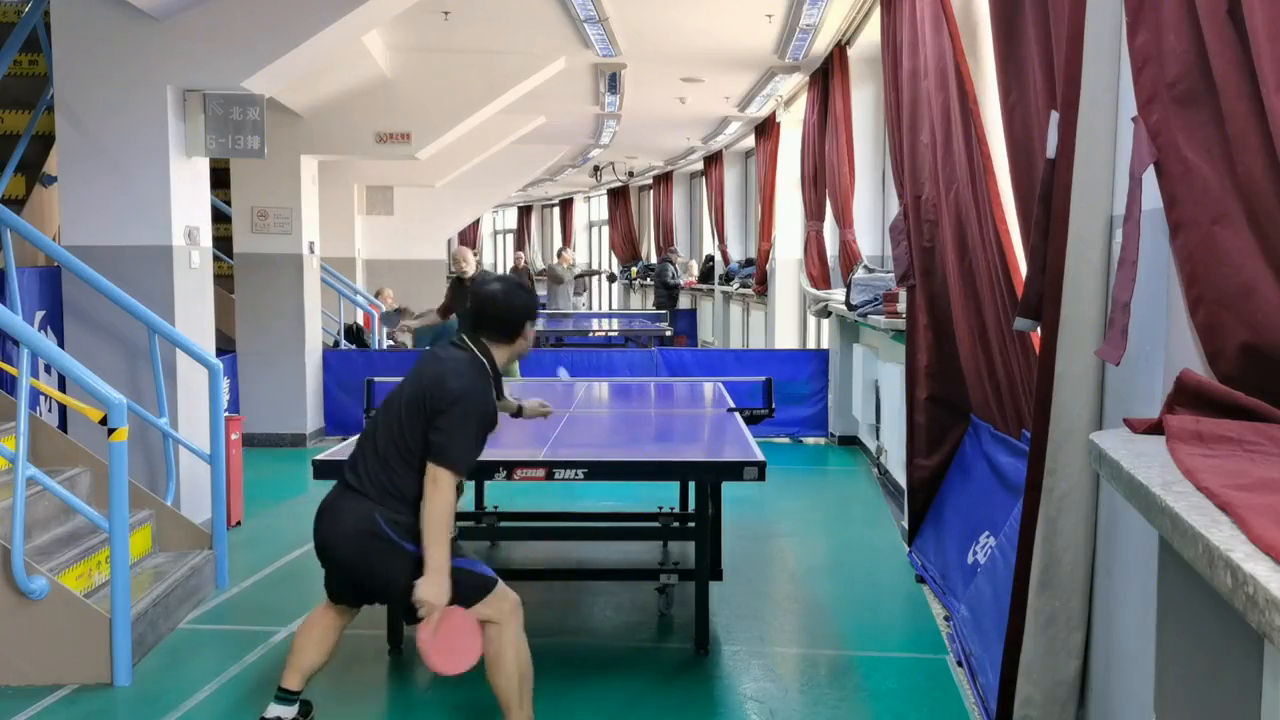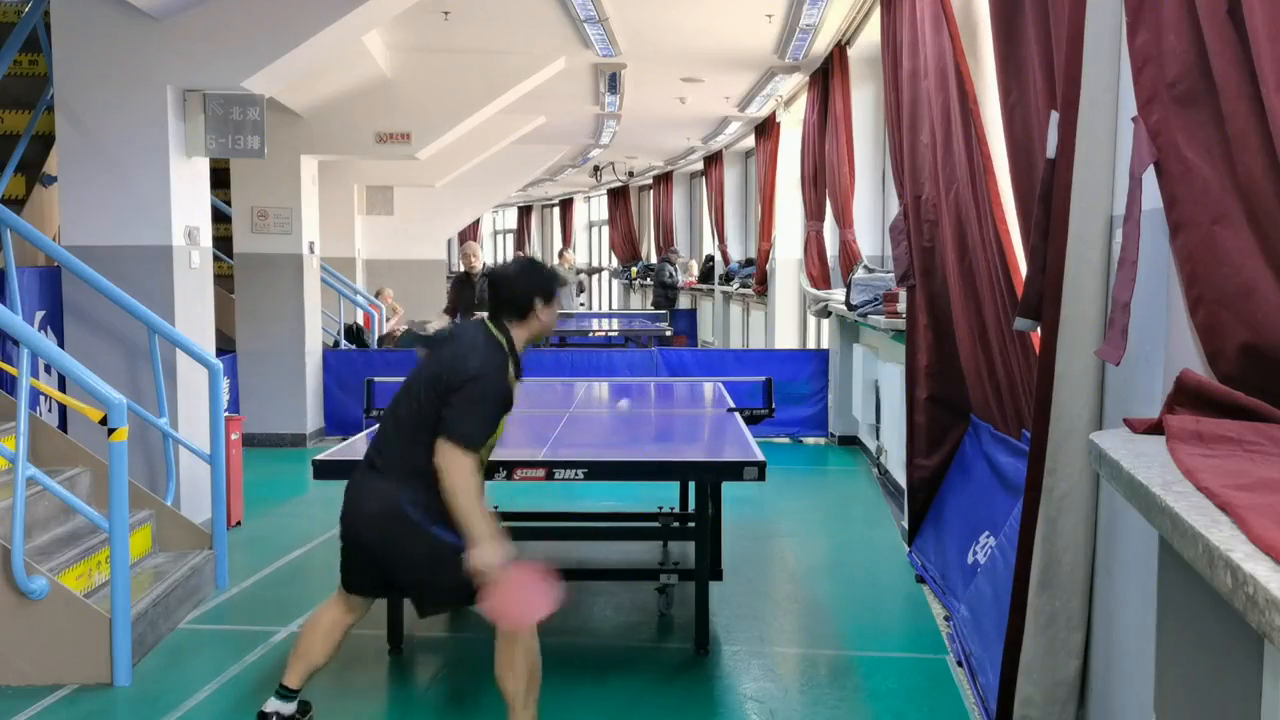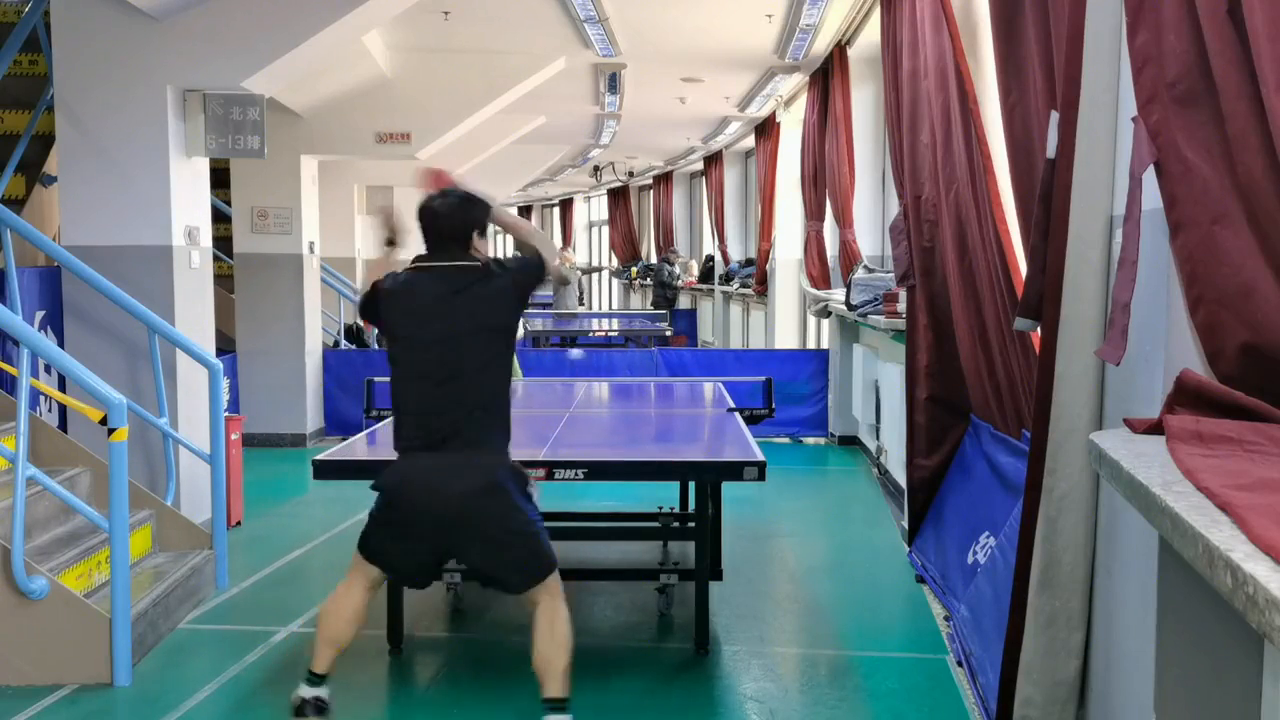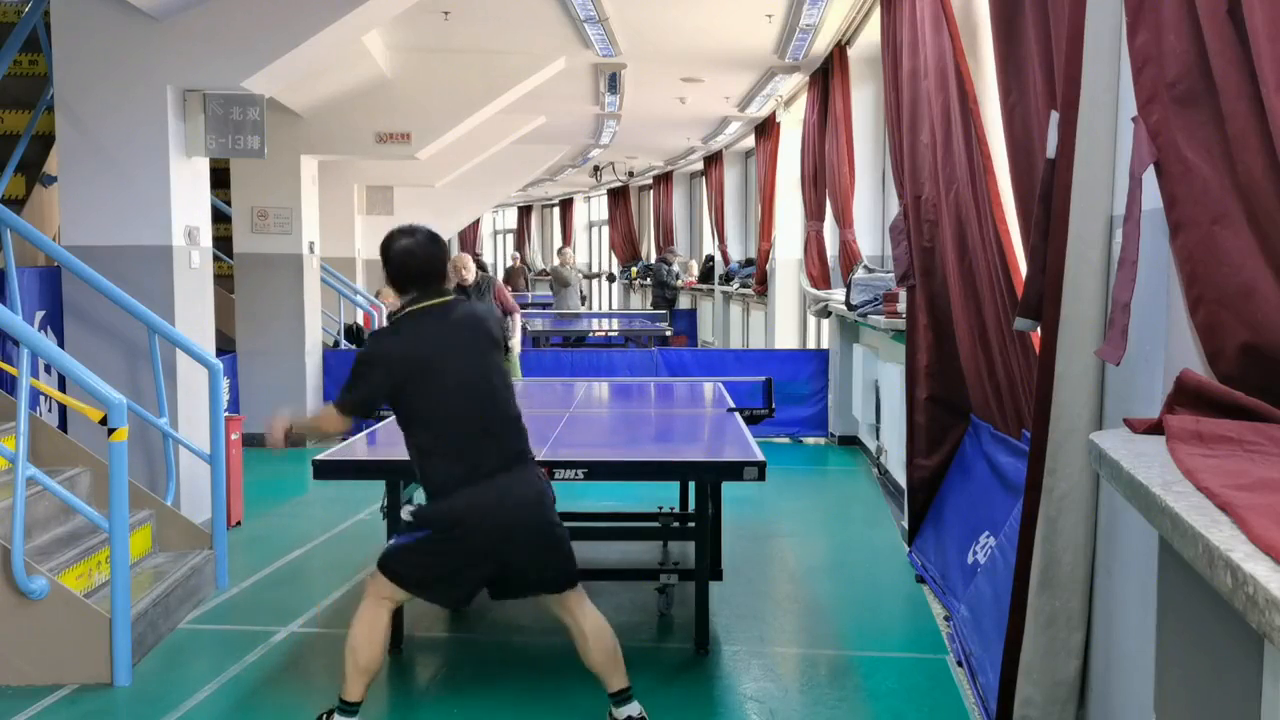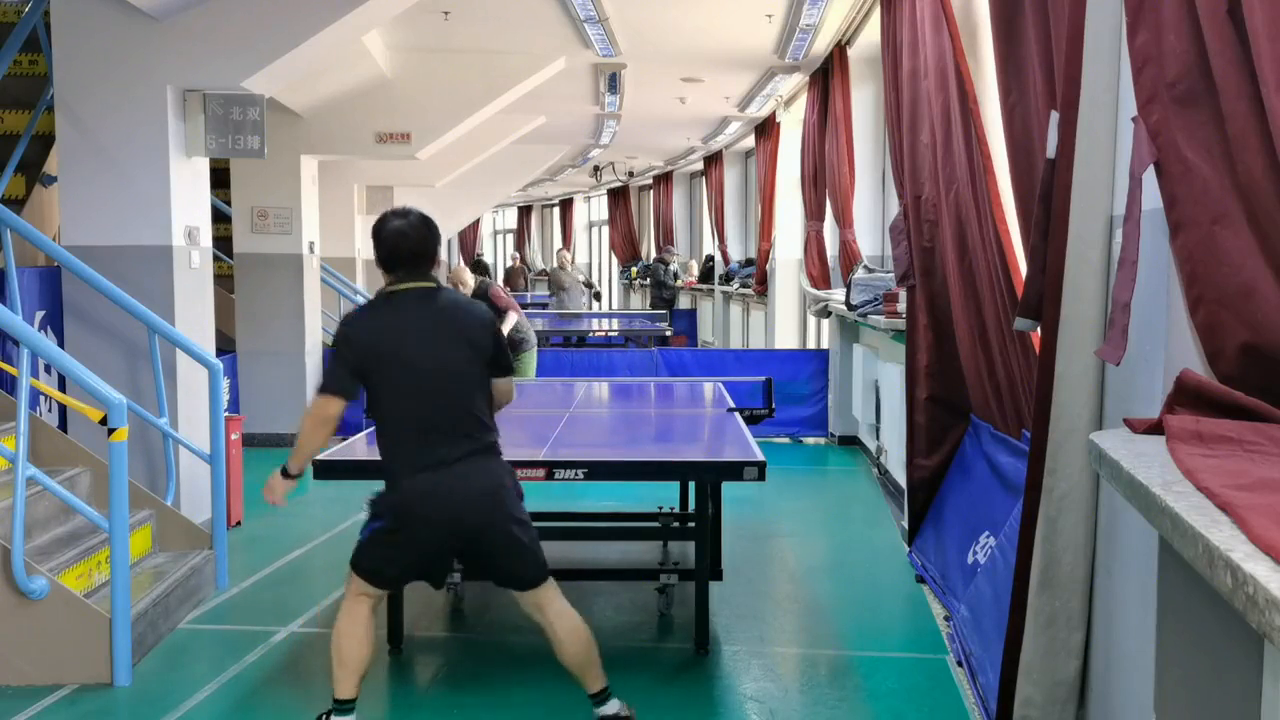
dt=0.2s
person 1, frame 1
left shoulder: (448, 356)
right shoulder: (471, 392)
right elbow: (439, 484)
left wrist: (517, 407)
right wrist: (436, 573)
left hip: (336, 517)
right hip: (381, 528)
left knee: (338, 605)
right knee: (503, 611)
person 1, frame 2
left shoulder: (468, 335)
right shoulder: (486, 372)
right elbow: (453, 461)
right wrist: (485, 541)
left hip: (364, 500)
right hip: (406, 510)
left knee: (349, 601)
person 1, frame 3
left shoulder: (399, 289)
right shoulder: (503, 283)
left elbow: (369, 310)
right elbow: (546, 253)
left wrist: (389, 247)
right wrist: (499, 213)
left hip: (414, 477)
right hip: (485, 480)
left knee: (361, 578)
right knee: (548, 595)
person 1, frame 4
left shoulder: (386, 348)
right shoulder: (481, 319)
left elbow: (335, 422)
left wrist: (291, 428)
left hip: (458, 511)
right hip: (525, 496)
left knee: (379, 596)
right knee: (573, 603)
person 1, frame 5
left shoulder: (359, 326)
right shoulder: (475, 314)
left elbow: (326, 410)
right elbow: (503, 393)
left wrist: (289, 472)
left hip: (415, 498)
right hip: (487, 486)
left knee: (360, 595)
right knee: (544, 601)
